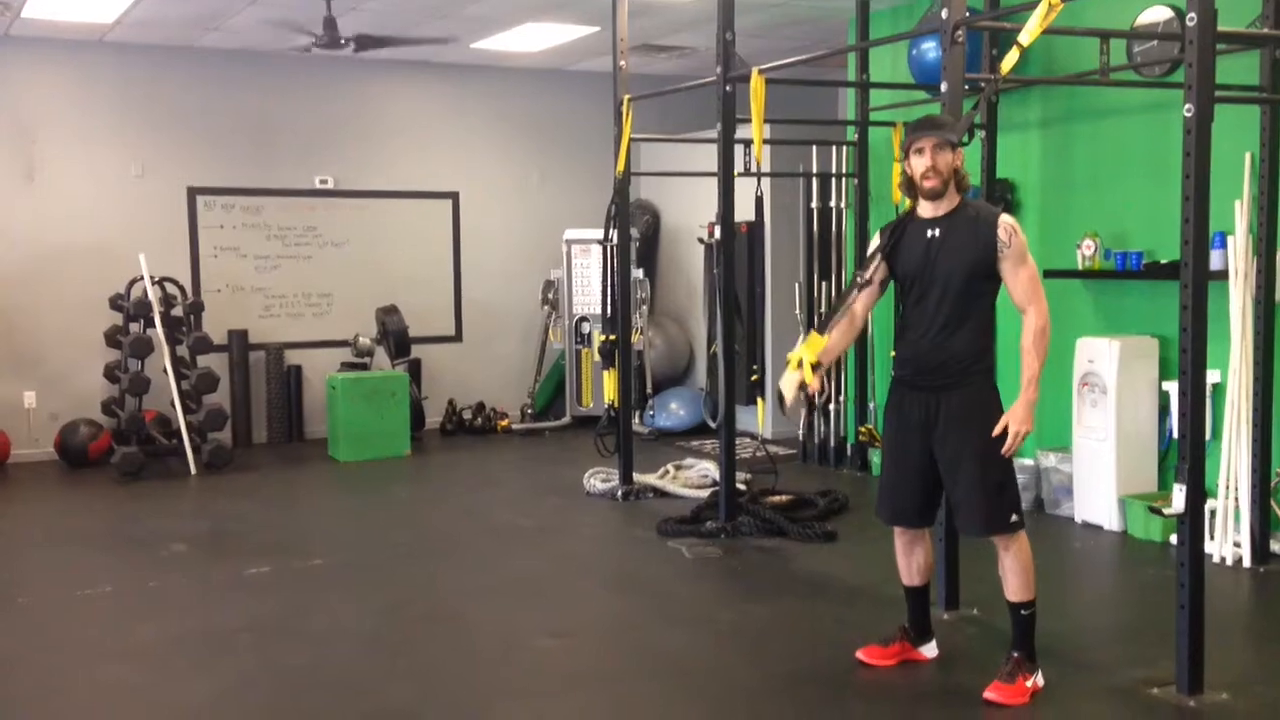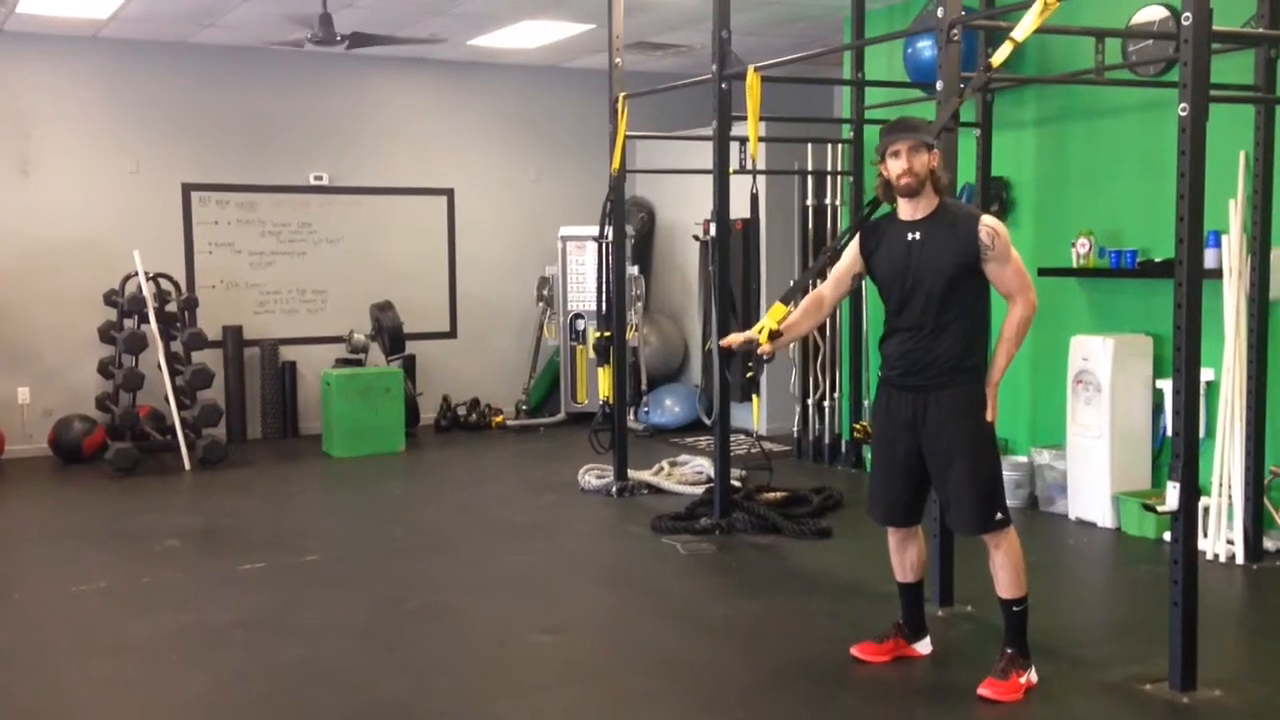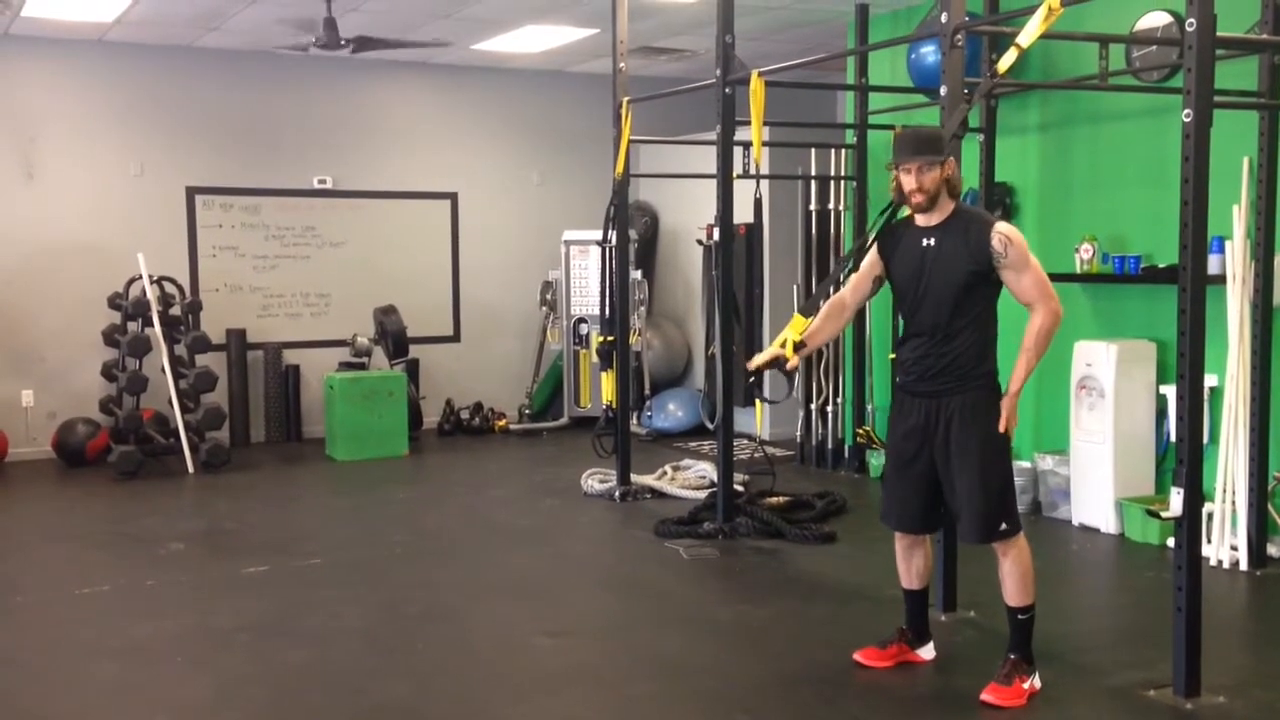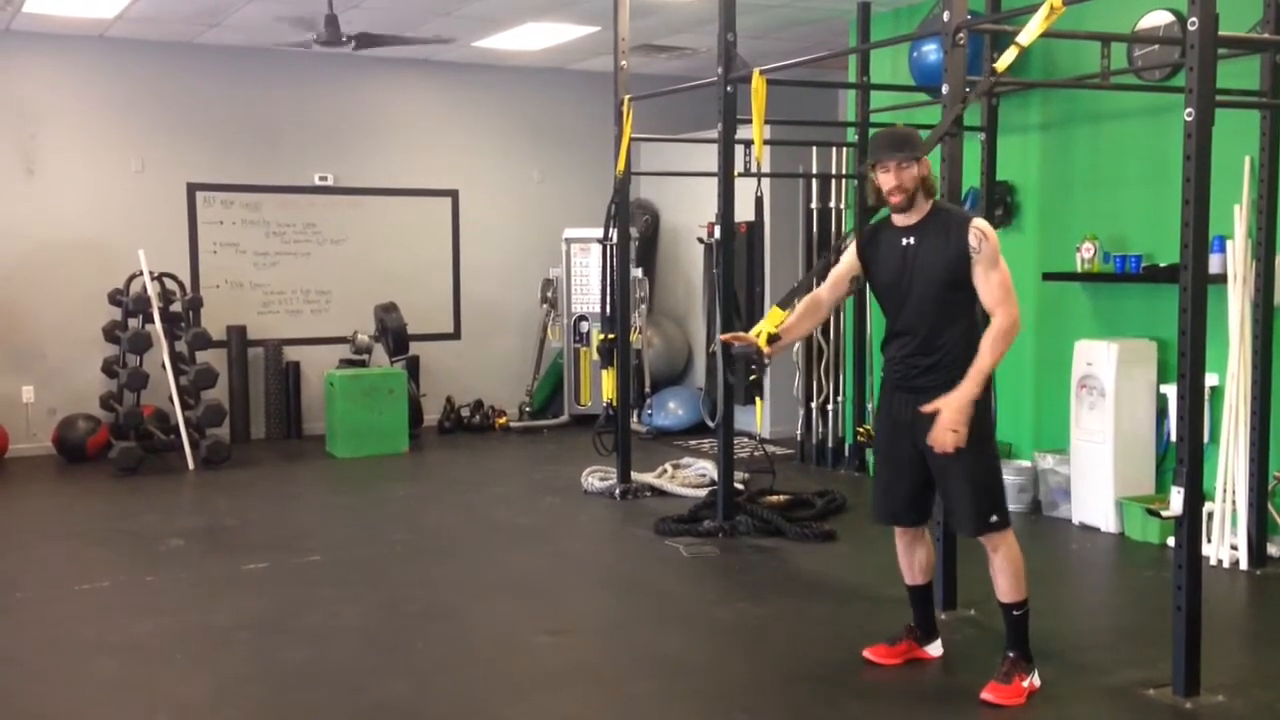
dt=0.7s
person 1, frame 1
left shoulder: (994, 229)
right shoulder: (891, 237)
left elbow: (1033, 310)
right elbow: (858, 309)
left wrist: (1026, 399)
right wrist: (812, 362)
left hip: (969, 397)
right hip: (907, 396)
left knee: (1001, 526)
right knee: (905, 520)
left ankle: (1023, 658)
right ankle: (917, 635)
person 1, frame 2
left shoulder: (976, 229)
right shoulder: (871, 237)
left elbow: (1023, 300)
right elbow: (825, 296)
left wrist: (991, 380)
right wrist: (771, 337)
left hip: (958, 397)
right hip: (895, 396)
left knee: (991, 523)
right knee: (898, 519)
left ankle: (1017, 655)
right ankle: (913, 631)
person 1, frame 3
left shoulder: (991, 236)
right shoulder: (890, 240)
left elbow: (1046, 308)
right elbow: (846, 301)
left wrist: (1013, 391)
right wrist: (795, 346)
left hip: (972, 403)
right hip: (911, 401)
left knee: (1001, 531)
right knee: (907, 525)
left ankle: (1022, 662)
right ankle: (915, 636)
person 1, frame 4
left shoulder: (968, 232)
right shoulder: (868, 242)
left elbow: (1005, 316)
right elbow: (822, 299)
left wrist: (965, 396)
right wrist: (771, 340)
left hip: (955, 399)
right hip: (898, 398)
left knee: (990, 528)
right knee: (905, 522)
left ankle: (1020, 660)
right ankle: (924, 633)
